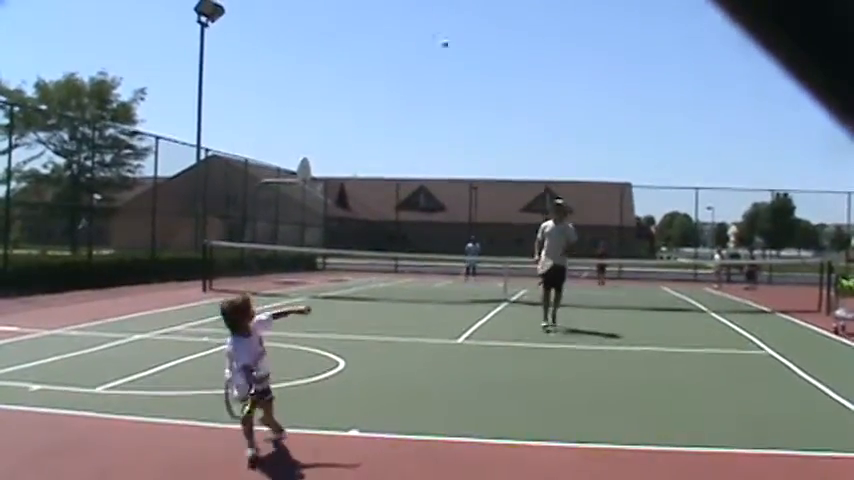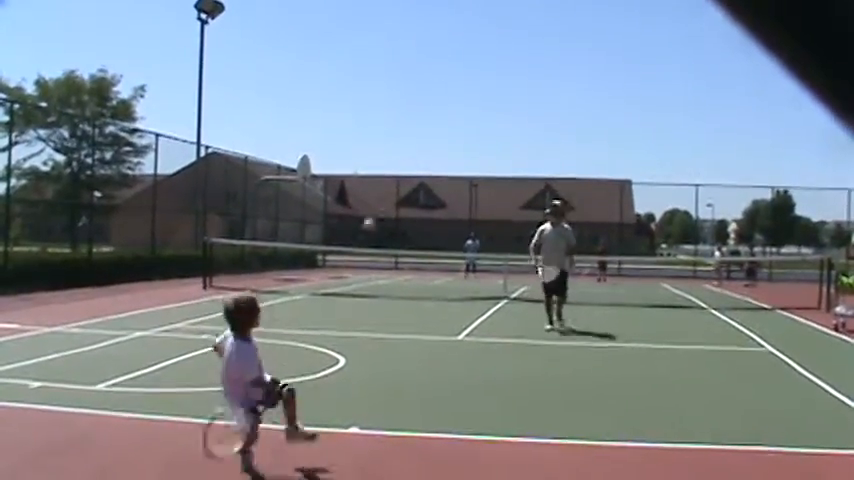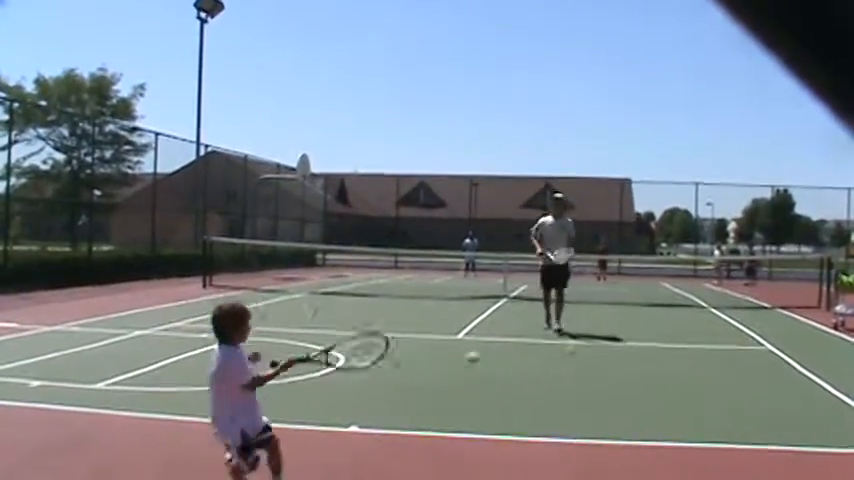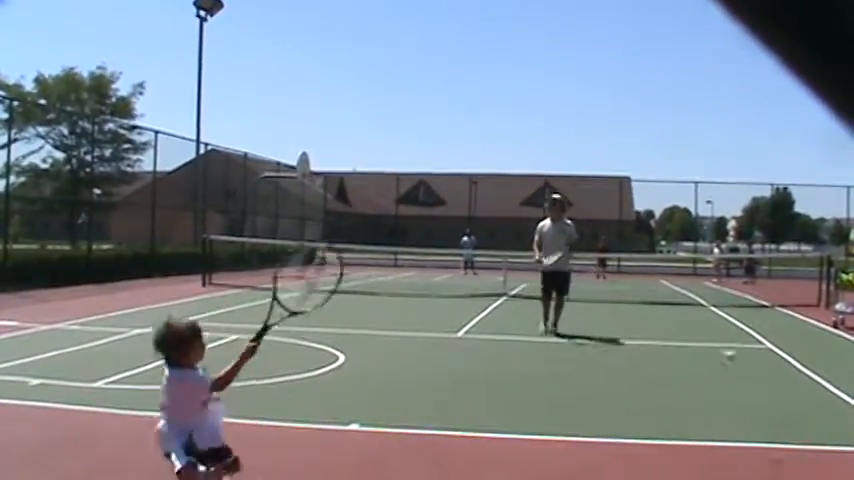
dt=0.2s
person 1, frame 1
left shoulder: (255, 324)
right shoulder: (236, 346)
left elbow: (272, 316)
right elbow: (244, 368)
left wrist: (296, 309)
right wrist: (255, 379)
left hip: (260, 375)
right hip: (244, 379)
left knee: (267, 404)
right knee: (248, 412)
left ankle: (271, 424)
right ankle: (251, 448)
person 1, frame 2
left shoulder: (230, 336)
right shoulder: (243, 351)
left elbow: (217, 347)
right elbow: (255, 381)
right wrist: (274, 388)
left hip: (254, 384)
right hip: (243, 394)
left knee: (288, 393)
right knee: (252, 430)
left ankle: (293, 430)
right ankle: (245, 454)
person 1, frame 3
left shoulder: (227, 349)
right shoulder: (231, 359)
right elbow: (251, 383)
left wrist: (248, 360)
right wrist: (281, 369)
left hip: (246, 415)
right hip: (233, 420)
left knee: (273, 444)
right knee: (246, 465)
right ankle: (234, 464)
person 1, frame 4
left shoulder: (186, 368)
right shoulder: (180, 378)
right elbow: (215, 386)
right wrist: (242, 359)
left hip: (200, 429)
right hip: (179, 434)
left knee: (232, 465)
person 2, frame 1
left shoulder: (568, 228)
right shoulder: (545, 226)
left elbow: (572, 244)
right elbow: (539, 241)
left wrist: (566, 251)
right wrist: (537, 254)
left hip: (560, 263)
right hip: (547, 263)
left knee: (558, 291)
right knee: (546, 290)
left ankle: (553, 315)
right ankle: (545, 319)
person 2, frame 2
left shoulder: (567, 230)
right shoulder: (543, 229)
left elbow: (571, 247)
right elbow: (533, 246)
left wrist: (571, 259)
right wrist: (534, 259)
left hip: (561, 268)
right hip: (546, 268)
left knee: (562, 295)
right knee: (548, 296)
left ankle: (559, 313)
right ankle: (550, 321)
person 2, frame 3
left shoulder: (568, 223)
right shoulder: (544, 221)
left elbow: (571, 240)
right elbow: (533, 235)
right wrist: (538, 248)
left hip: (562, 262)
right hip: (547, 262)
left knee: (560, 291)
right knee: (546, 291)
left ankle: (557, 321)
right ankle: (548, 316)
person 2, frame 4
left shoulder: (568, 226)
right shoulder: (542, 225)
left elbow: (574, 242)
right elbow: (537, 242)
left wrist: (569, 252)
right wrist: (537, 254)
left hip: (562, 267)
right hip: (547, 266)
left knee: (560, 297)
right knee: (546, 295)
left ankle: (554, 324)
right ankle: (545, 321)
